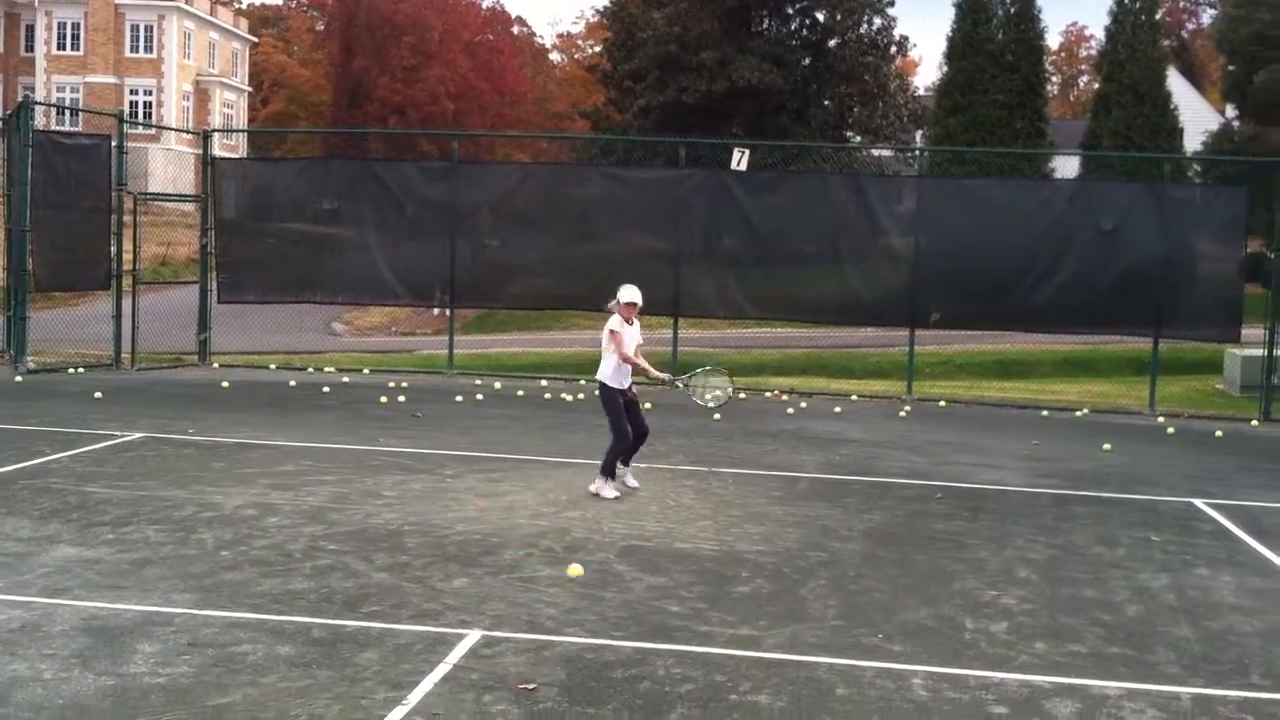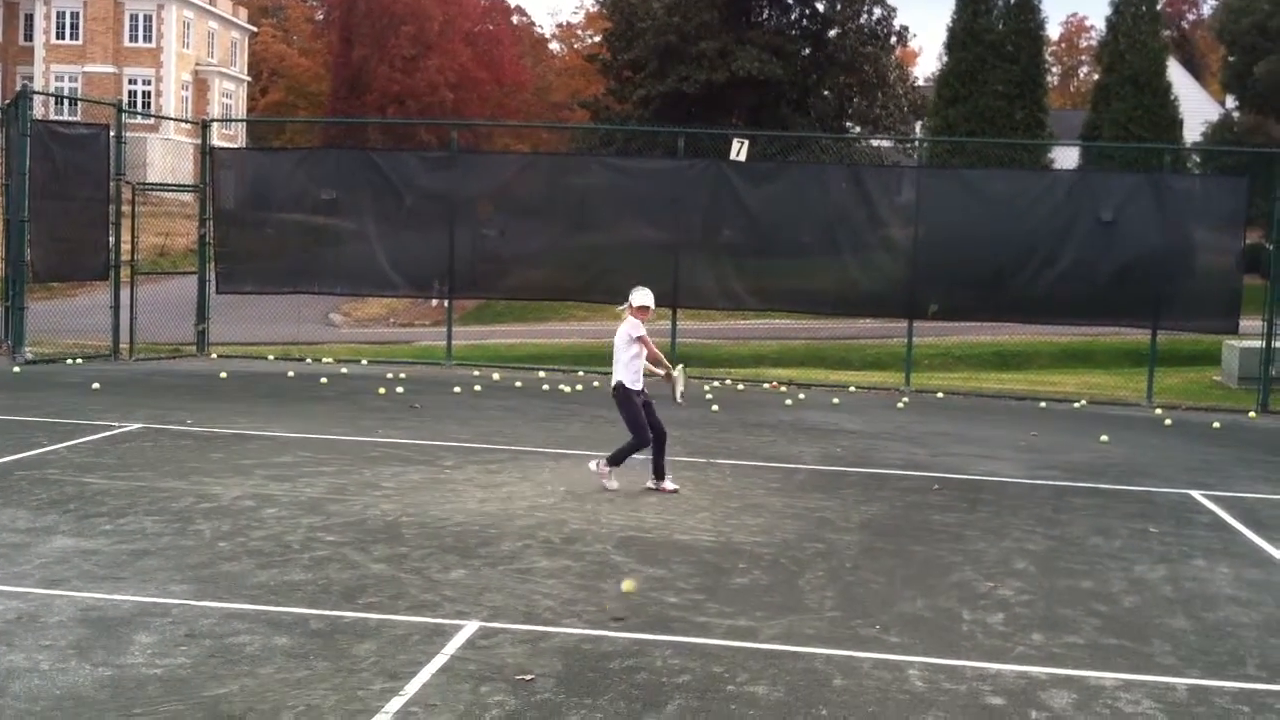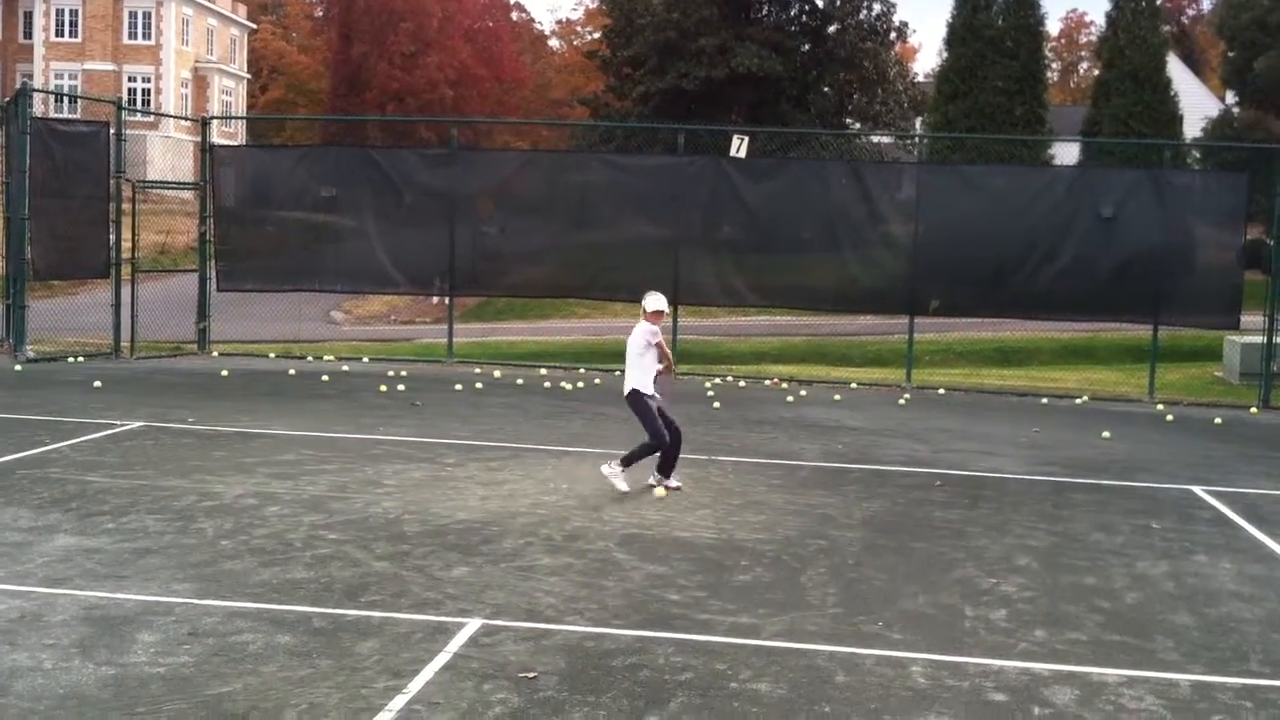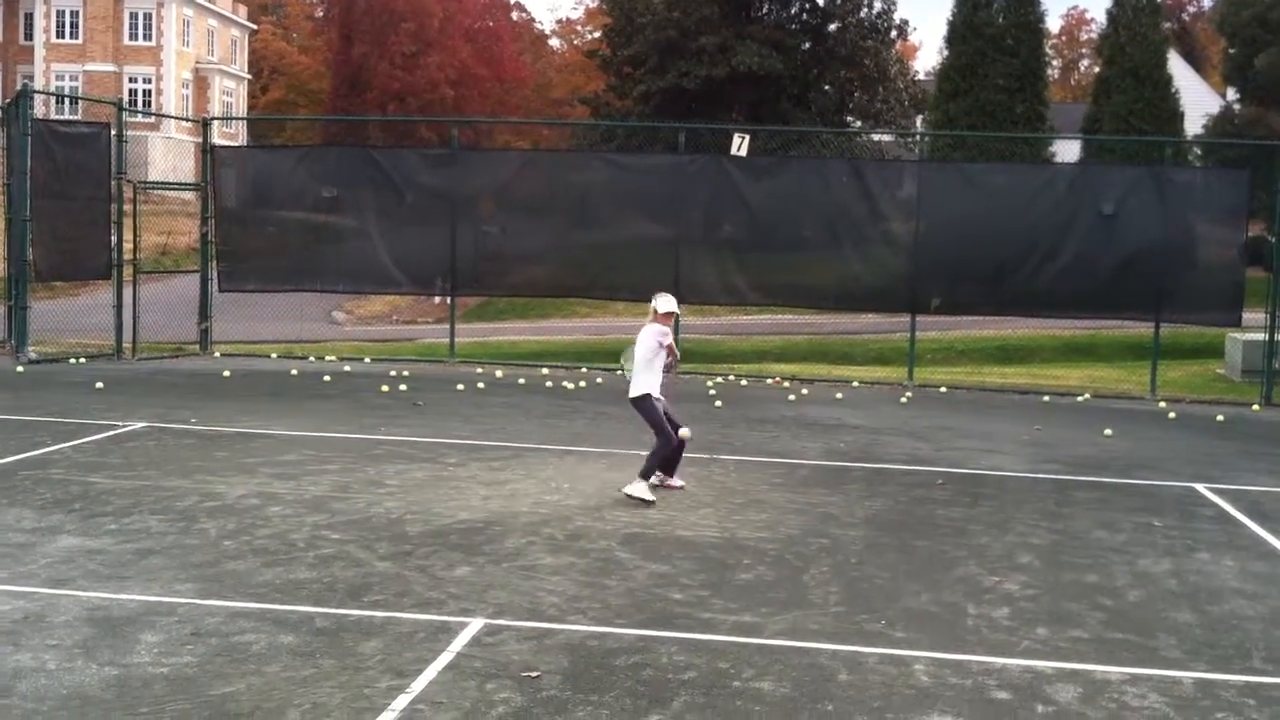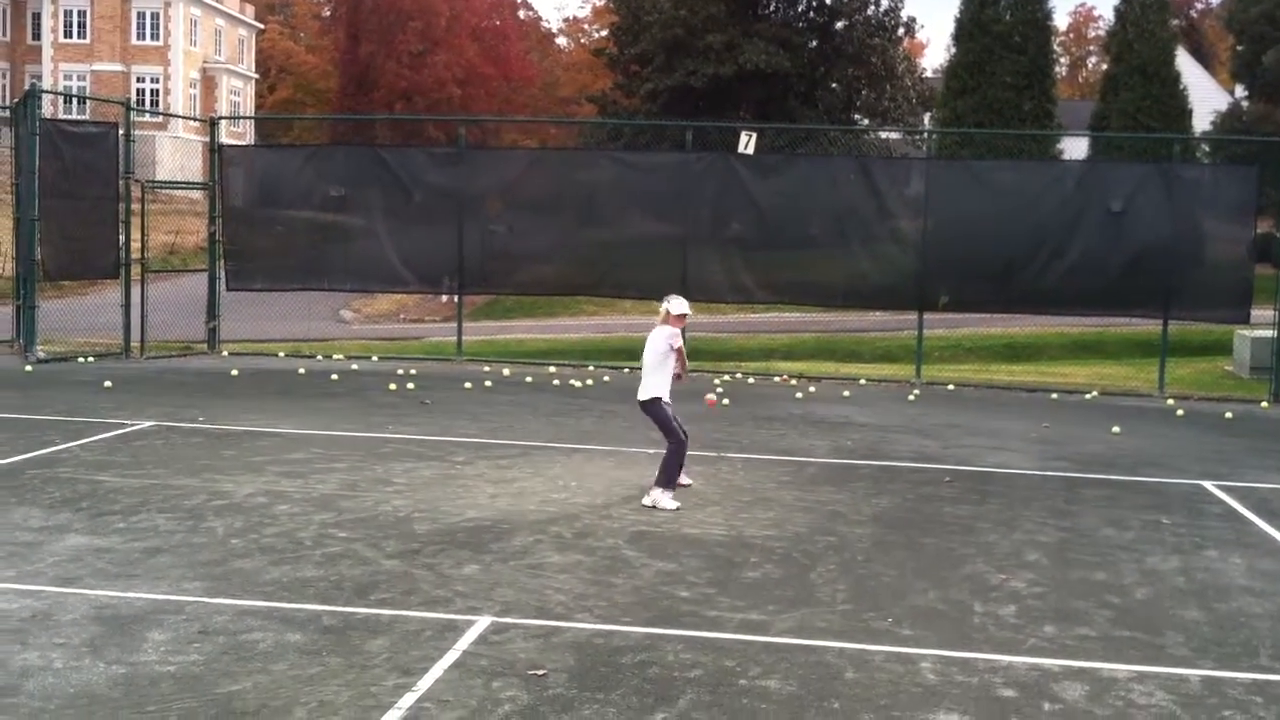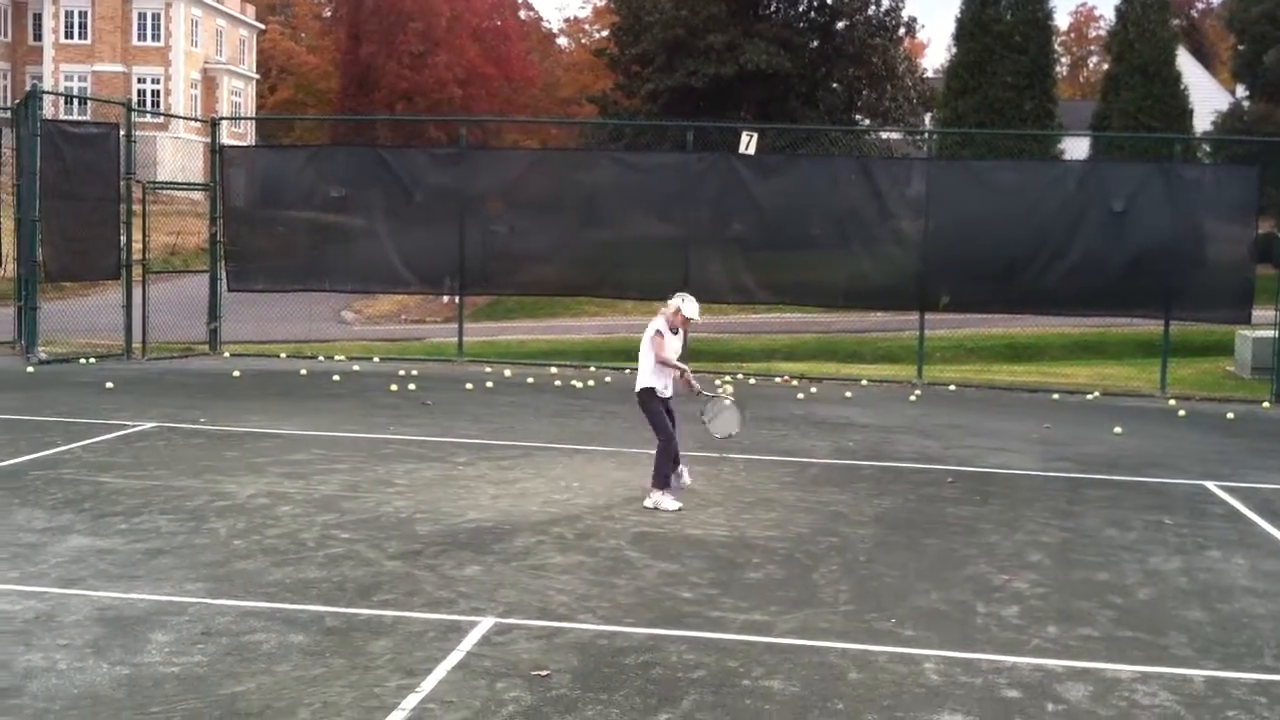
dt=0.1s
person 1, frame 1
left shoulder: (634, 324)
right shoulder: (615, 323)
left elbow: (635, 356)
right elbow: (622, 355)
left wrist: (655, 374)
right wrist: (654, 372)
left hip: (624, 385)
right hip: (609, 385)
left knee: (641, 432)
right knee: (623, 436)
left ankle: (622, 466)
right ankle: (603, 480)
person 1, frame 2
left shoulder: (636, 325)
right shoulder: (633, 325)
right elbow: (653, 353)
left wrist: (658, 372)
right wrist: (668, 369)
left hip: (636, 387)
right hip: (624, 386)
left knee: (659, 433)
right knee: (643, 437)
left ankle: (658, 479)
right ankle: (606, 465)
person 1, frame 3
left shoulder: (644, 330)
right shoulder: (649, 329)
right elbow: (666, 356)
left wrist: (658, 369)
right wrist: (669, 368)
left hip: (647, 392)
right hip: (637, 392)
left knee: (674, 434)
right knee: (659, 439)
left ankle: (662, 476)
right ankle: (618, 467)
person 1, frame 4
left shoulder: (649, 330)
right shoulder: (661, 331)
right elbow: (674, 356)
left wrist: (663, 364)
right wrist: (669, 362)
left hip: (651, 394)
right hip: (644, 396)
left knee: (679, 433)
right knee: (667, 440)
left ankle: (664, 474)
right ankle: (639, 483)
person 1, frame 5
left shoulder: (669, 332)
right shoulder: (670, 334)
right elbow: (682, 363)
left wrist: (675, 371)
right wrist: (681, 371)
left hip: (661, 396)
right hip: (652, 397)
left knee: (680, 437)
right knee: (678, 441)
left ankle: (672, 475)
right ankle: (657, 492)
person 1, frame 6
left shoulder: (679, 333)
right shoulder: (658, 324)
right elbow: (660, 357)
left wrist: (684, 377)
right wrist: (683, 369)
left hip: (663, 392)
right hip: (648, 391)
left knee: (670, 439)
right knee: (667, 440)
left ankle: (675, 470)
right ankle: (657, 493)
